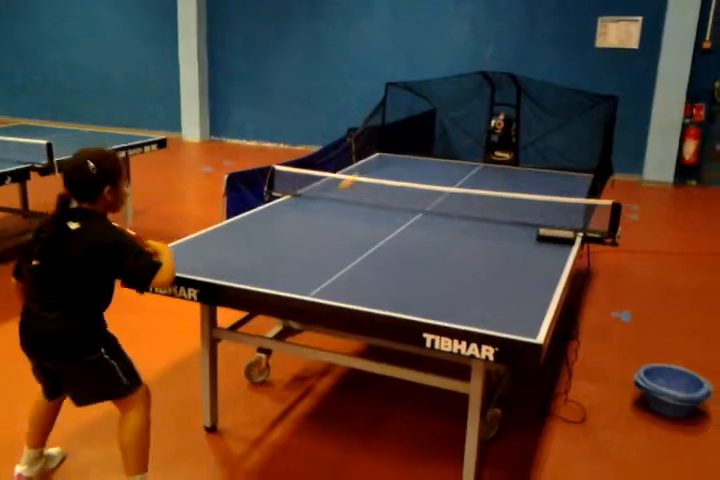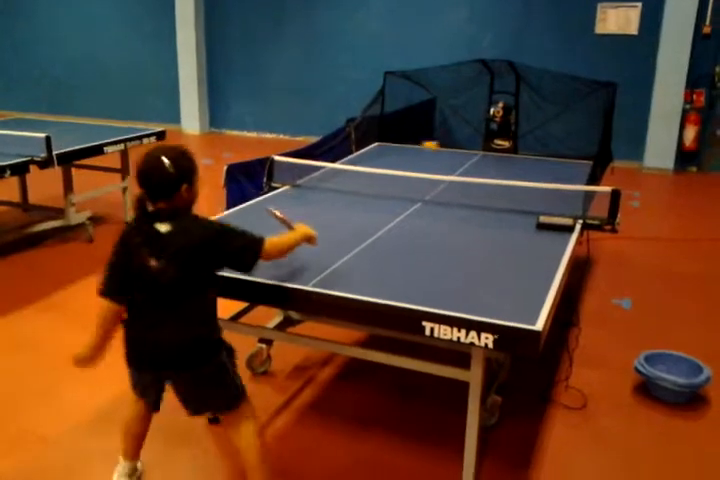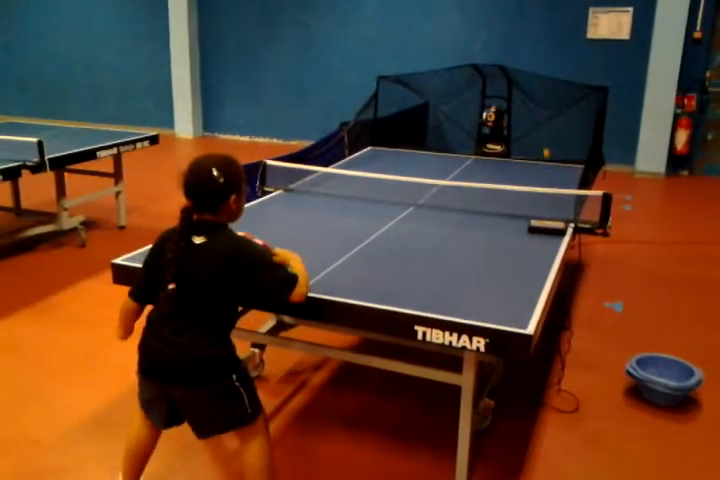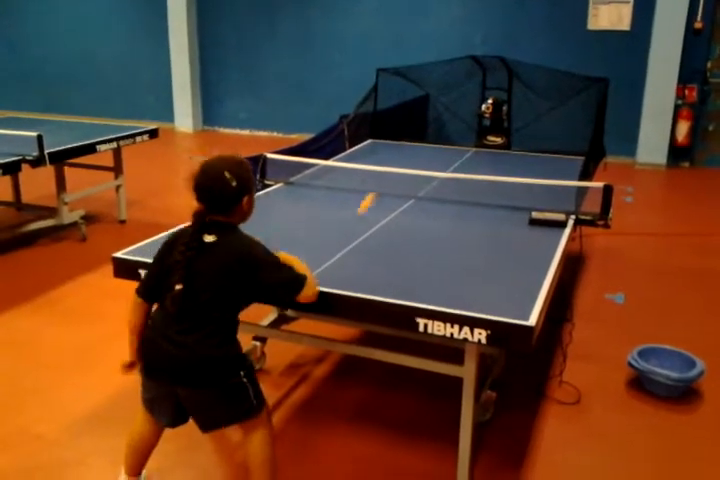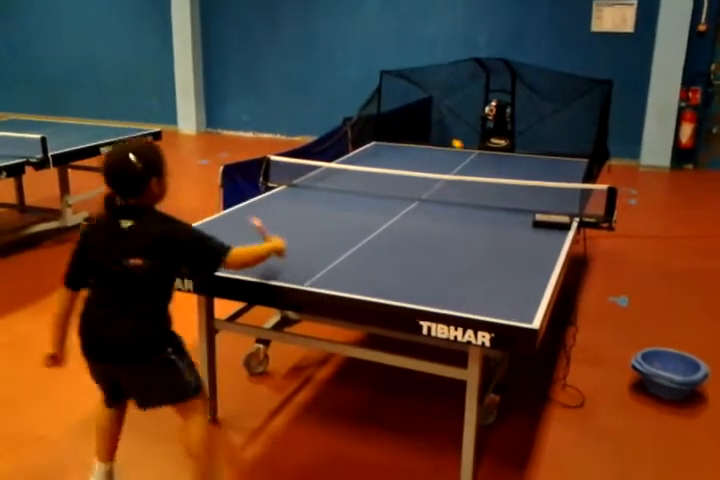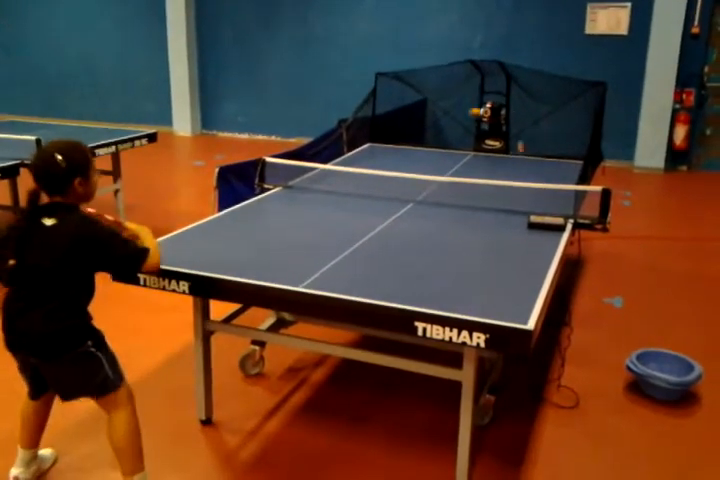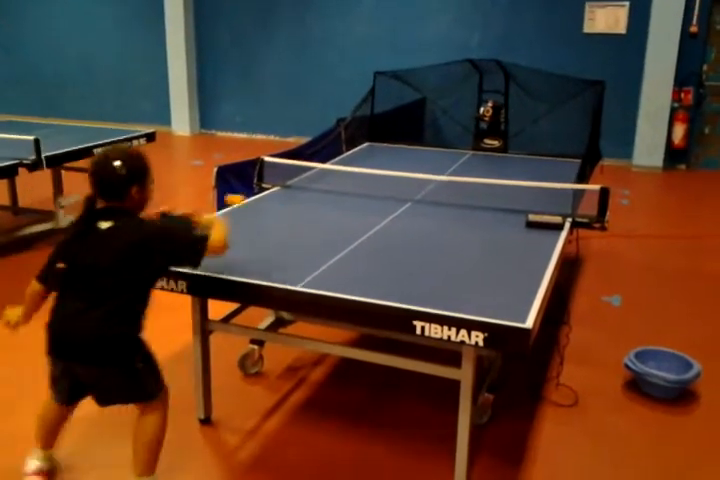
dt=0.5s
person 1, frame 1
left shoulder: (51, 227)
right shoulder: (111, 239)
left elbow: (20, 280)
right elbow: (161, 280)
right wrist: (163, 251)
left hip: (34, 333)
right hip: (79, 340)
left knee: (53, 391)
right knee: (135, 400)
person 1, frame 2
left shoulder: (130, 238)
right shoulder: (207, 233)
left elbow: (112, 304)
right elbow: (269, 250)
left wrist: (94, 347)
right wrist: (301, 233)
left hip: (142, 347)
right hip: (195, 347)
left knee: (144, 400)
right knee: (239, 415)
person 1, frame 3
left shoulder: (167, 241)
right shoulder: (240, 252)
left elbow: (133, 303)
right elbow: (297, 293)
left wrist: (125, 327)
right wrist: (293, 260)
left hip: (154, 359)
right hip: (206, 366)
left knee: (149, 420)
right knee: (253, 432)
person 1, frame 4
left shoulder: (177, 242)
right shoulder: (247, 252)
left elbow: (141, 302)
right elbow: (307, 293)
left wrist: (136, 350)
right wrist: (292, 261)
left hip: (158, 356)
right hip: (211, 364)
left knee: (153, 416)
right knee: (256, 425)
person 1, frame 5
left shoulder: (95, 230)
right shoulder: (168, 232)
left elbow: (69, 290)
right elbow: (232, 260)
left wrist: (57, 342)
right wrist: (270, 246)
left hip: (96, 341)
right hip: (146, 343)
left knee: (114, 400)
right knee: (194, 408)
person 1, frame 6
right shoulder: (88, 230)
right elbow: (150, 262)
right wrist: (145, 235)
right hip: (65, 336)
left knee: (41, 389)
right knee: (119, 401)
person 1, frame 7
left shoulder: (79, 231)
right shoulder: (149, 233)
left elbow: (42, 282)
right elbow: (217, 243)
right wrist: (213, 222)
left hip: (62, 338)
right hip: (111, 343)
left knee: (63, 397)
right knee: (154, 403)
